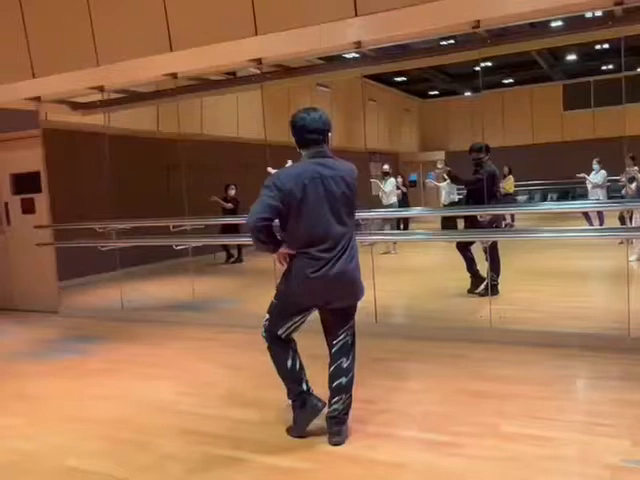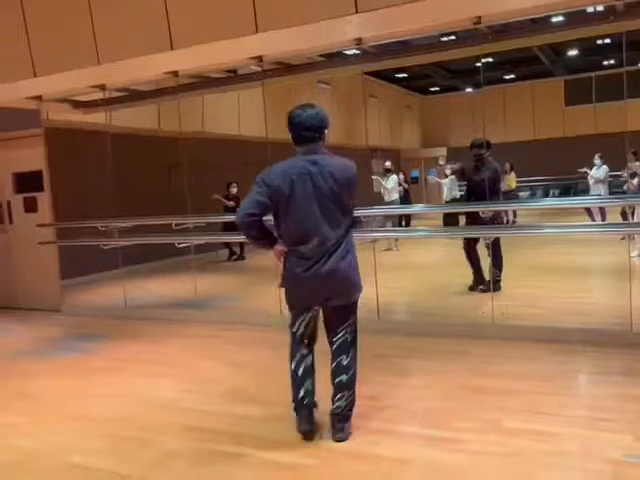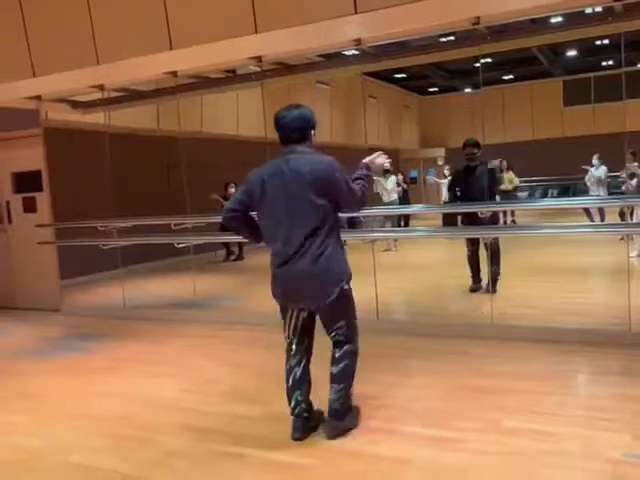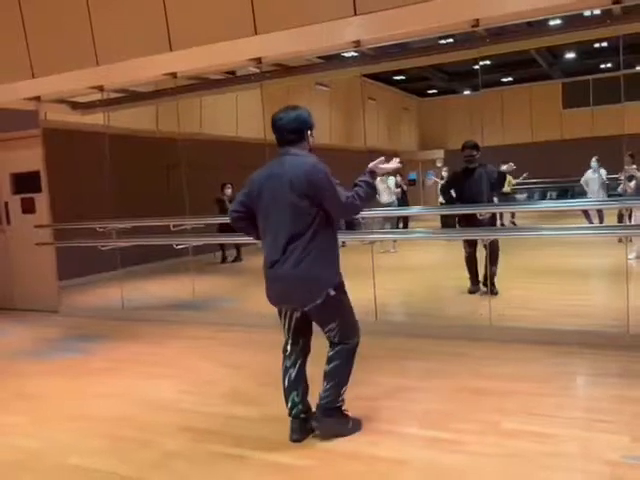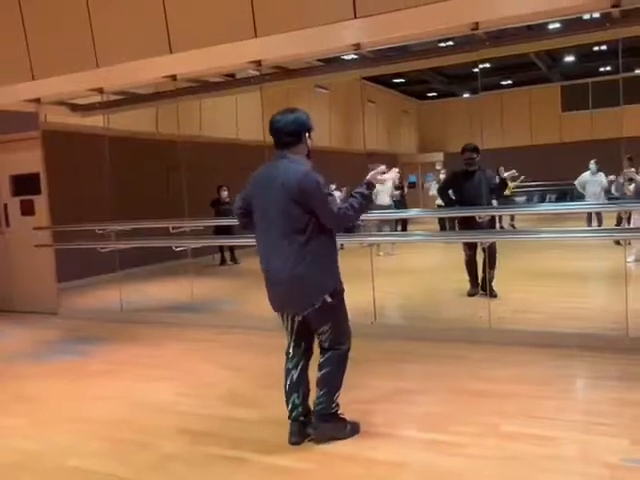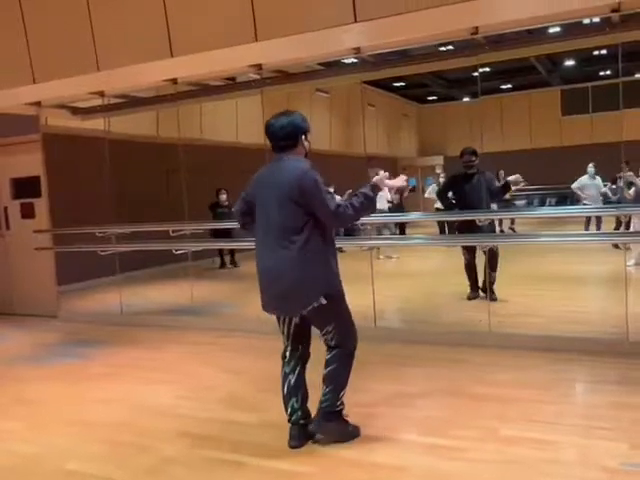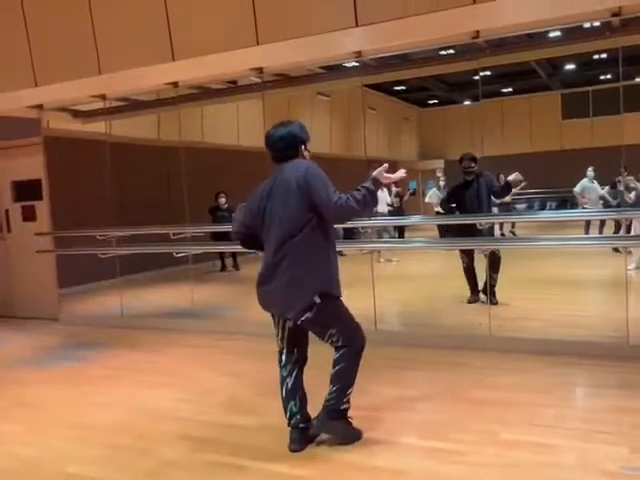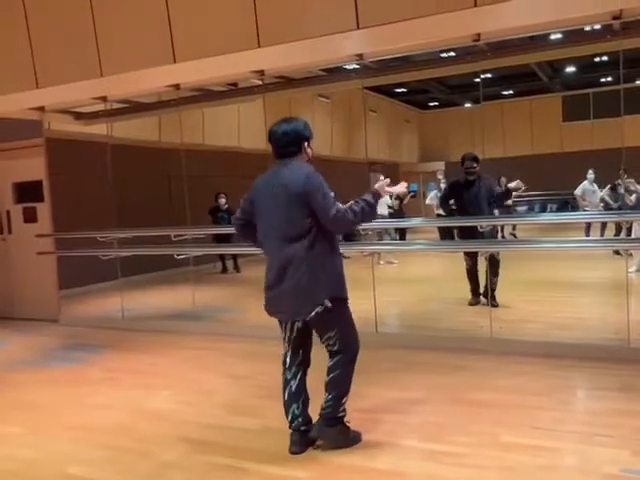
dt=0.2s
person 1, frame 1
left shoulder: (285, 179)
right shoulder: (349, 172)
left elbow: (256, 223)
left wrist: (276, 246)
left hip: (303, 278)
right hip: (344, 278)
left knee: (275, 334)
right knee: (342, 349)
left ankle: (304, 401)
right ankle: (337, 423)
person 1, frame 2
left shoulder: (276, 175)
right shoulder: (346, 169)
left elbow: (245, 218)
left wrist: (273, 242)
left hip: (300, 276)
right hip: (341, 275)
left knee: (301, 343)
right knee: (343, 346)
left ankle: (305, 414)
right ankle: (341, 420)
person 1, frame 3
left shoulder: (260, 176)
right shoulder: (325, 167)
left elbow: (231, 214)
right elbow: (353, 201)
right wrist: (365, 170)
left hip: (287, 278)
right hip: (327, 274)
left knee: (297, 347)
right knee: (344, 340)
left ankle: (302, 418)
right ankle: (340, 414)
person 1, frame 4
left shoulder: (260, 177)
right shoulder: (311, 168)
left elbow: (238, 215)
right elbow: (346, 208)
right wrist: (371, 176)
left hip: (279, 279)
right hip: (317, 276)
left knee: (294, 348)
right knee: (344, 340)
left ankle: (299, 419)
right ankle: (329, 414)
person 1, frame 5
left shoulder: (259, 177)
right shoulder: (304, 174)
left elbow: (243, 215)
right elbow: (338, 219)
right wrist: (368, 186)
left hip: (280, 281)
right hip: (314, 279)
left knee: (297, 349)
right knee: (335, 345)
left ankle: (298, 422)
right ankle: (325, 420)
person 1, frame 6
left shoulder: (259, 180)
right shoulder: (302, 172)
left elbow: (243, 216)
right elbow: (336, 216)
right wrist: (373, 188)
left hip: (276, 284)
right hip: (311, 281)
left knee: (294, 352)
right knee: (341, 343)
left ankle: (299, 426)
right ankle: (329, 420)
person 1, frame 7
left shoulder: (264, 190)
right shoulder: (306, 172)
left elbow: (243, 234)
right elbow: (339, 210)
right wrist: (374, 183)
left hip: (275, 289)
right hip: (309, 286)
left knee: (291, 358)
right knee: (351, 342)
left ankle: (299, 428)
right ankle: (333, 415)
person 1, frame 8
left shoulder: (262, 184)
right shoulder: (305, 176)
left elbow: (243, 225)
right elbow: (337, 219)
right wrist: (374, 196)
left hip: (281, 288)
right hip: (317, 285)
left knee: (294, 359)
right knee: (344, 349)
left ankle: (300, 431)
right ankle: (330, 423)
person 2, frame 1
left shoulder: (489, 171)
right shoulder: (479, 170)
left elbow: (469, 183)
left wrist: (450, 174)
left hip: (488, 218)
right hip: (476, 218)
left knee: (490, 251)
right knee: (462, 245)
left ankle: (492, 285)
right ankle: (477, 277)
person 2, frame 2
left shoulder: (491, 168)
right shoulder: (476, 167)
left elbow: (478, 180)
left wrist: (462, 171)
right wrist: (467, 204)
left hip: (490, 215)
right hip: (475, 214)
left knee: (493, 247)
right knee: (468, 245)
left ankle: (495, 281)
right ankle: (478, 277)
person 2, frame 3
left shoulder: (487, 168)
right shoulder: (461, 172)
left elbow: (495, 187)
right elbow: (452, 189)
left wrist: (492, 170)
right wrist: (456, 201)
left hip: (487, 215)
right hip: (469, 215)
left knee: (492, 247)
right knee: (471, 249)
left ankle: (493, 280)
right ankle: (476, 280)
person 2, frame 4
left shoulder: (488, 170)
right shoulder: (458, 175)
left elbow: (496, 189)
right elbow: (444, 190)
right wrist: (454, 203)
left hip: (486, 216)
right hip: (467, 218)
left knee: (492, 248)
right knee: (469, 251)
left ankle: (489, 281)
right ankle: (474, 282)
person 2, frame 5
left shoulder: (487, 174)
right shoulder: (456, 176)
left elbow: (496, 193)
right elbow: (442, 190)
left wrist: (504, 180)
right wrist: (452, 205)
left hip: (486, 219)
right hip: (466, 221)
left knee: (490, 252)
right knee: (469, 254)
left ankle: (487, 284)
right ankle: (474, 284)
person 2, frame 6
left shoulder: (486, 176)
right shoulder: (455, 179)
left elbow: (496, 194)
right elbow: (441, 194)
left wrist: (508, 183)
right wrist: (451, 207)
left hip: (485, 223)
right hip: (466, 224)
left knee: (492, 254)
right knee: (469, 258)
left ankle: (488, 287)
right ankle: (474, 288)
person 2, frame 7
left shoulder: (486, 178)
right shoulder: (458, 188)
left elbow: (498, 193)
right elbow: (444, 203)
left wrist: (509, 183)
right wrist: (453, 211)
left hip: (484, 227)
right hip: (465, 229)
left knee: (494, 256)
right knee: (467, 261)
left ankle: (489, 289)
right ankle: (474, 292)
person 2, frame 8
left shoulder: (487, 182)
right shoulder: (456, 185)
left elbow: (497, 200)
right elbow: (443, 201)
left hip: (487, 229)
right hip: (467, 231)
left knee: (493, 259)
right knee: (470, 264)
left ankle: (490, 293)
right ankle: (475, 294)
